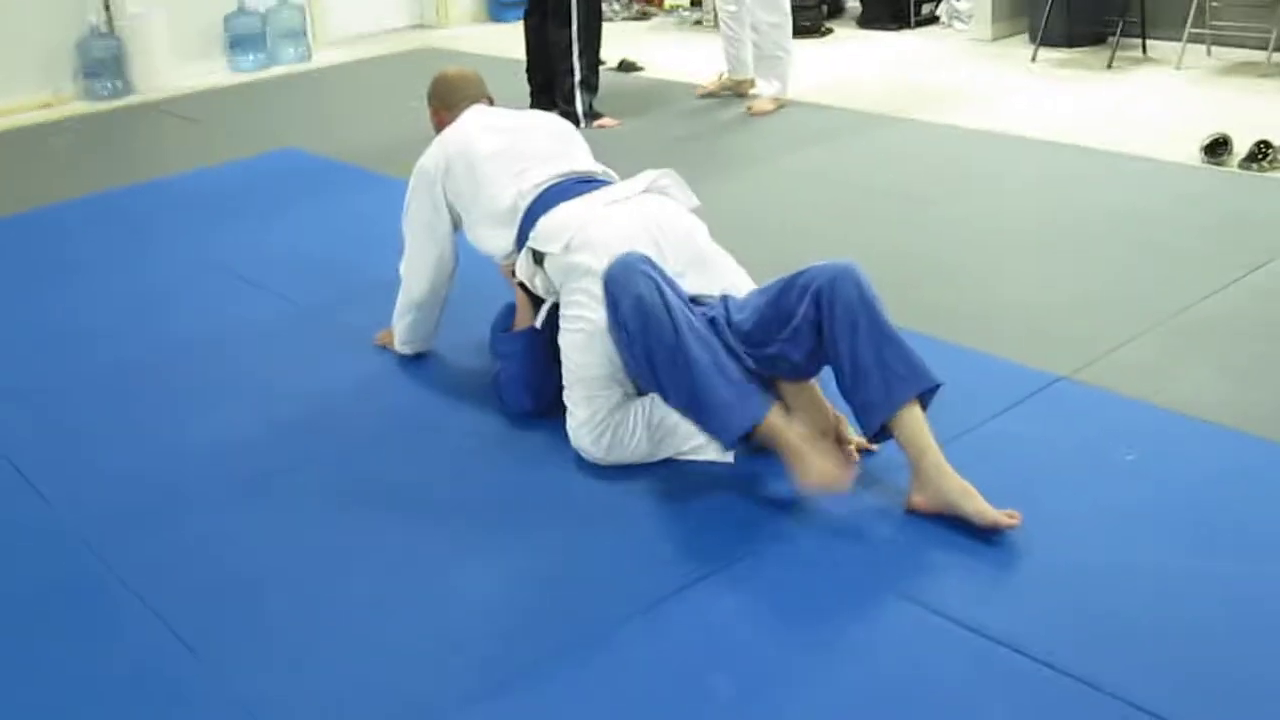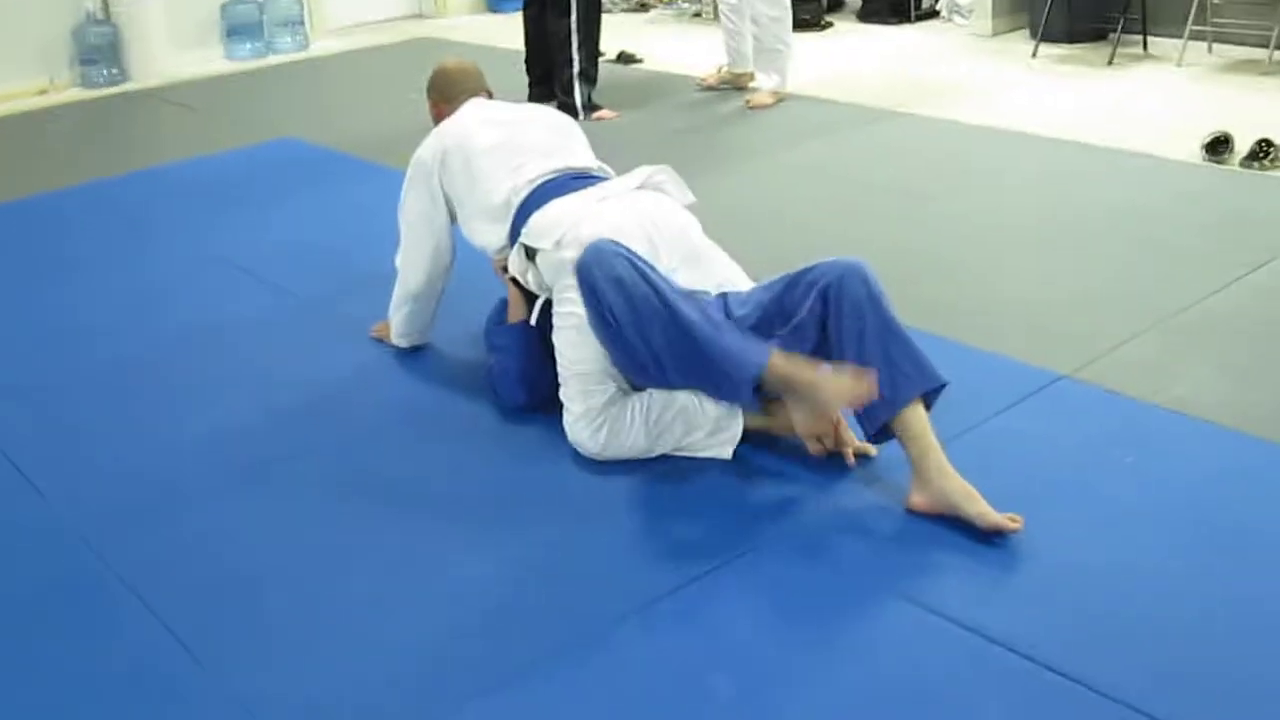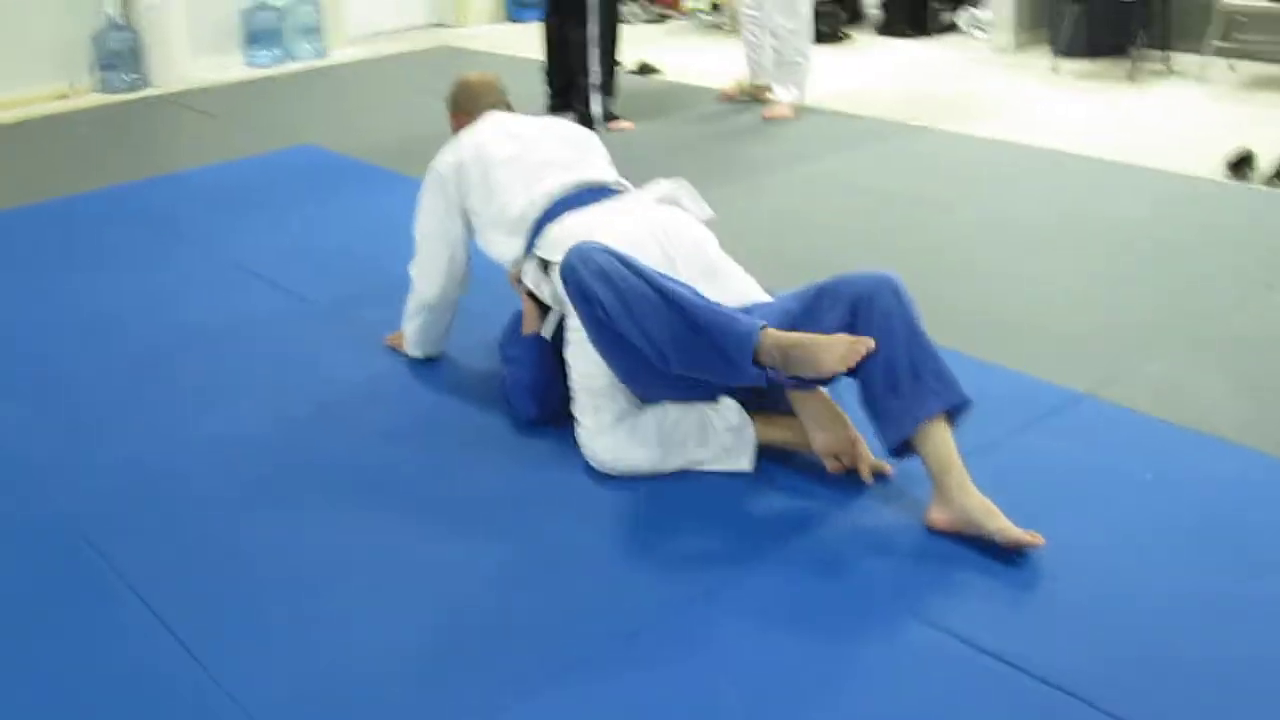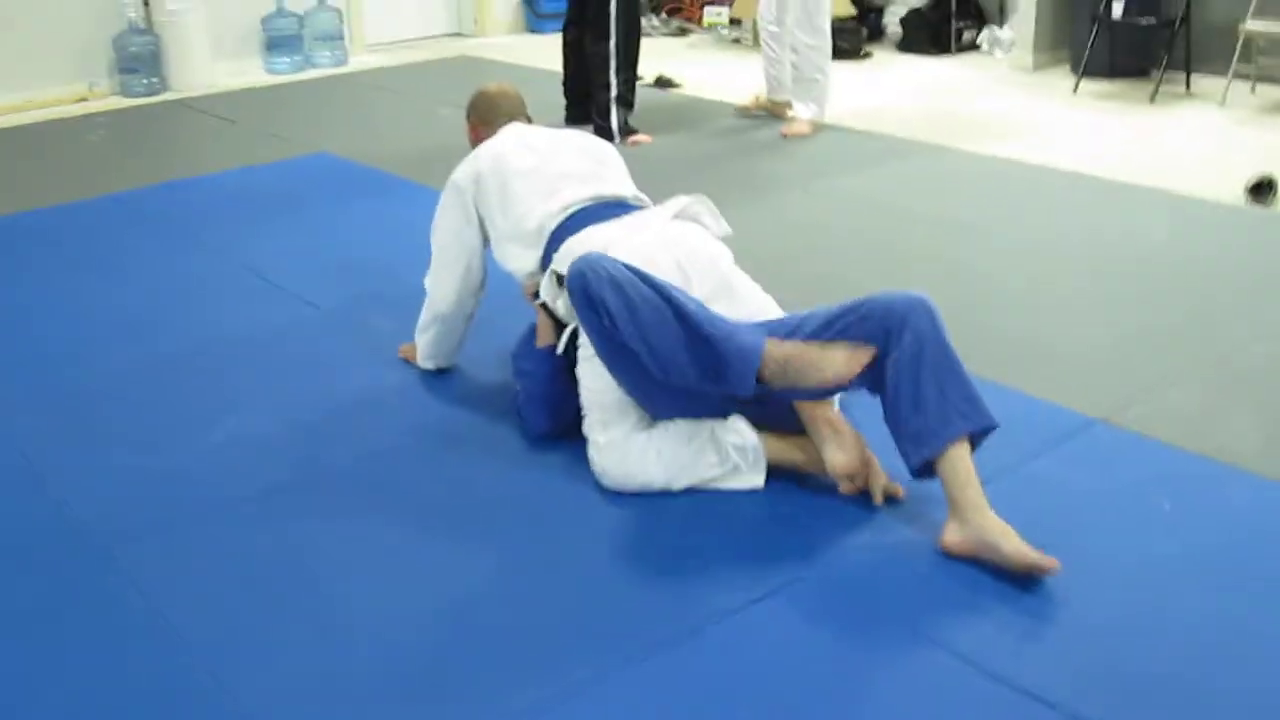
dt=0.1s
person 1, frame 1
left shoulder: (436, 161)
right shoulder: (550, 122)
left elbow: (427, 272)
left wrist: (407, 336)
left hip: (587, 251)
right hip: (658, 216)
person 1, frame 2
left shoulder: (435, 152)
right shoulder: (549, 116)
left elbow: (424, 264)
left wrist: (403, 329)
left hip: (569, 239)
right hip: (654, 212)
person 1, frame 3
left shoulder: (452, 162)
right shoulder: (570, 130)
left elbow: (439, 275)
left wrist: (417, 339)
left hip: (581, 253)
right hip: (668, 226)
person 1, frame 4
left shoulder: (472, 174)
right shoulder: (591, 142)
left elbow: (454, 286)
left wrist: (431, 352)
left hip: (614, 287)
right hip: (685, 243)
